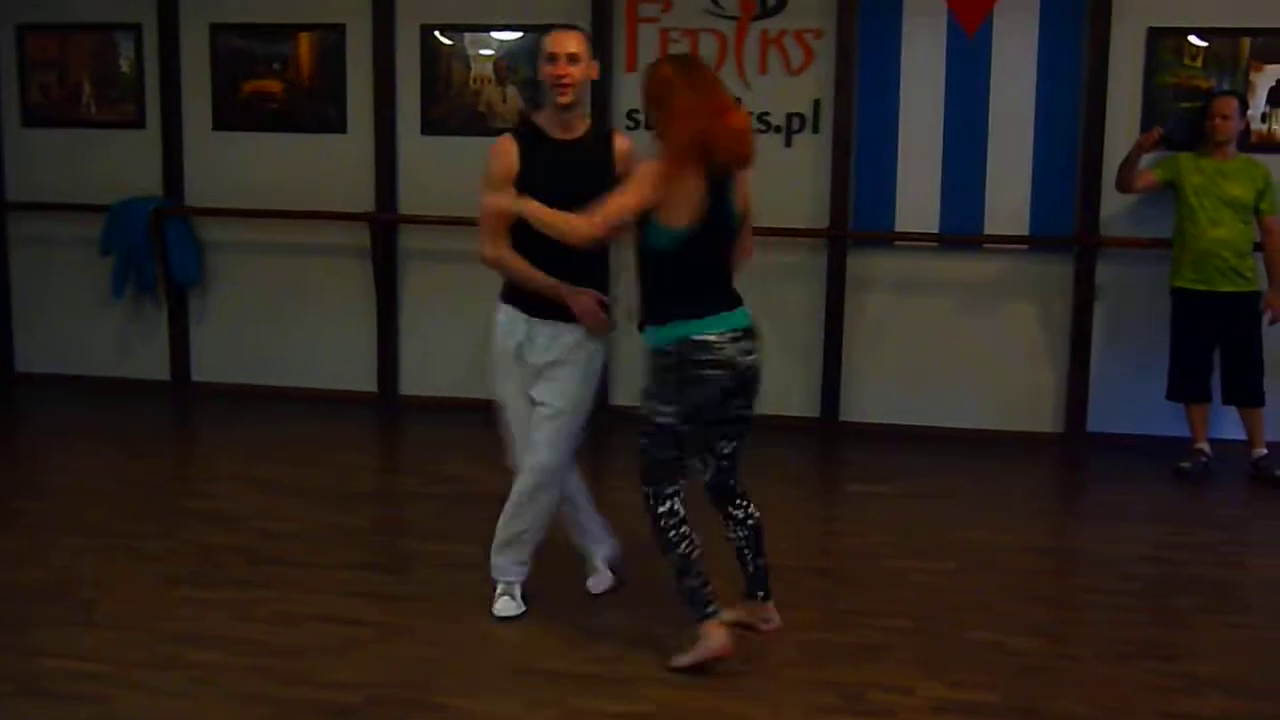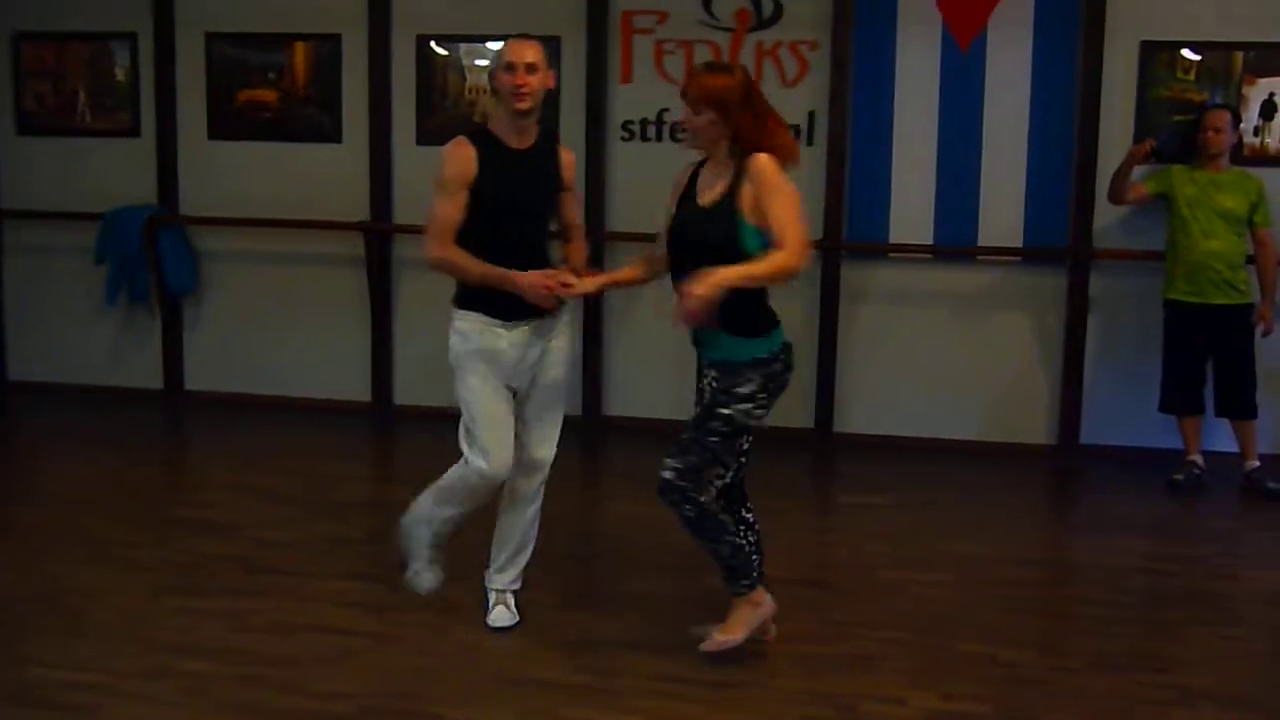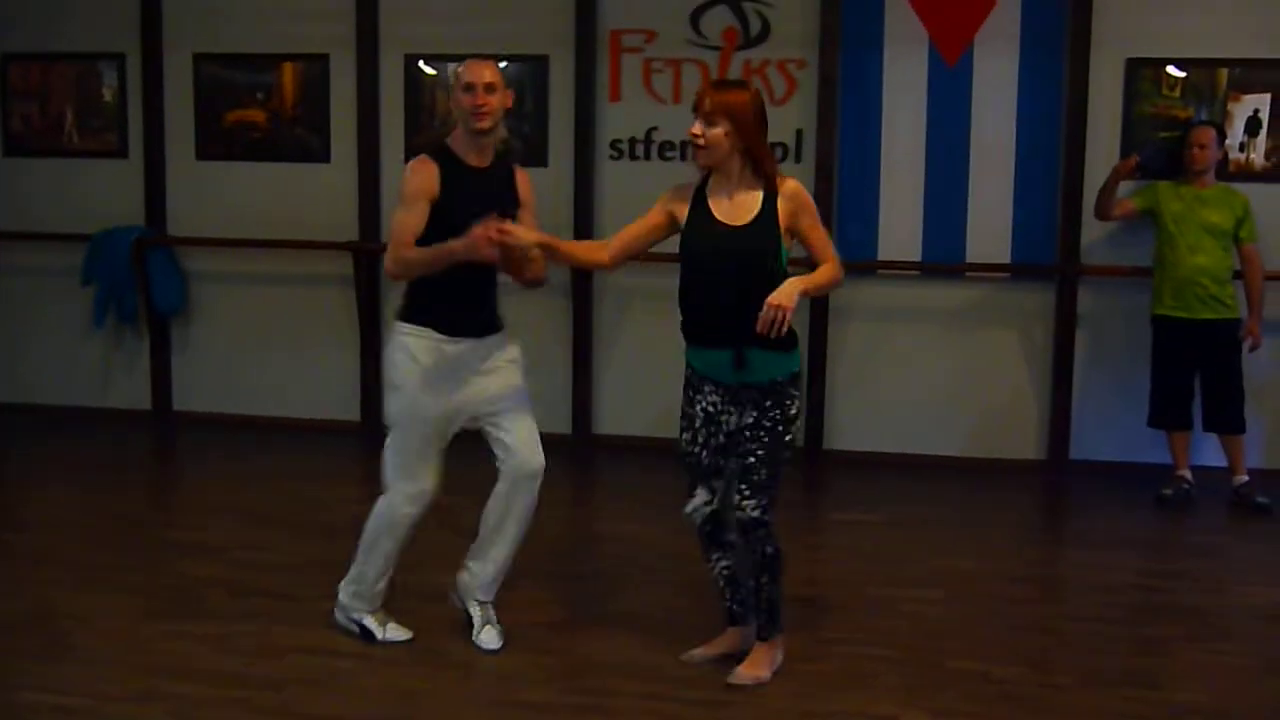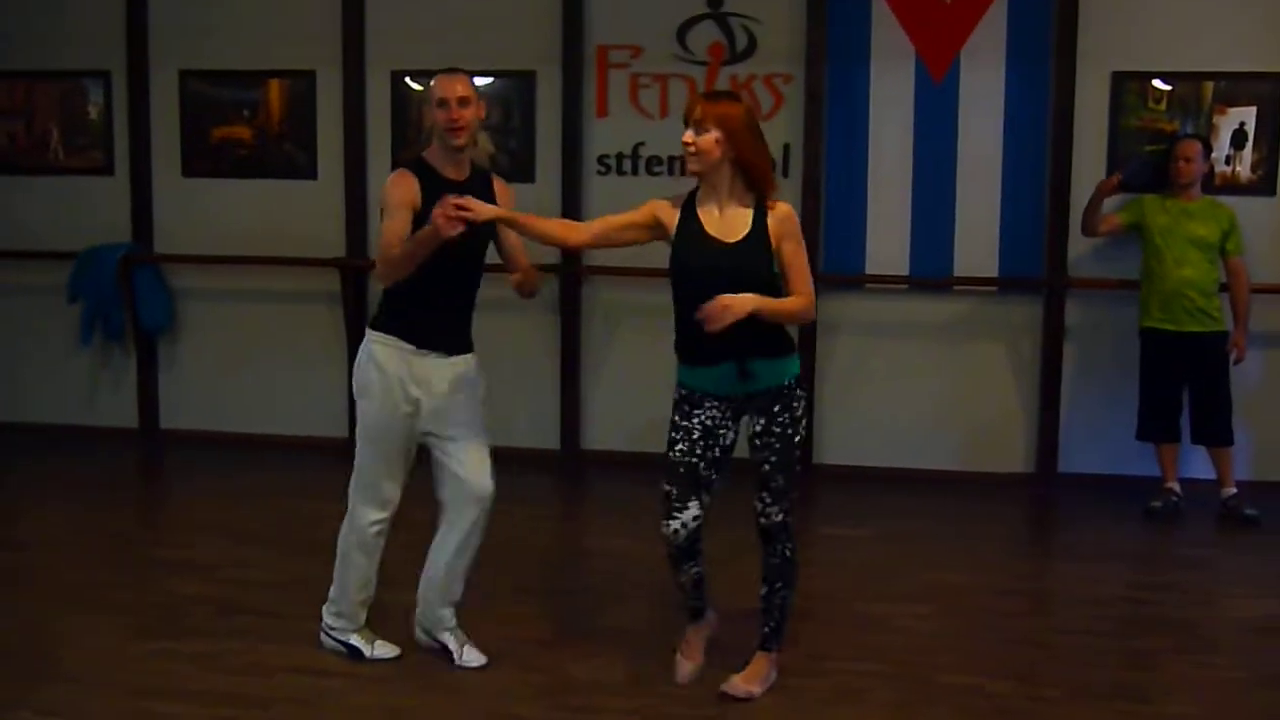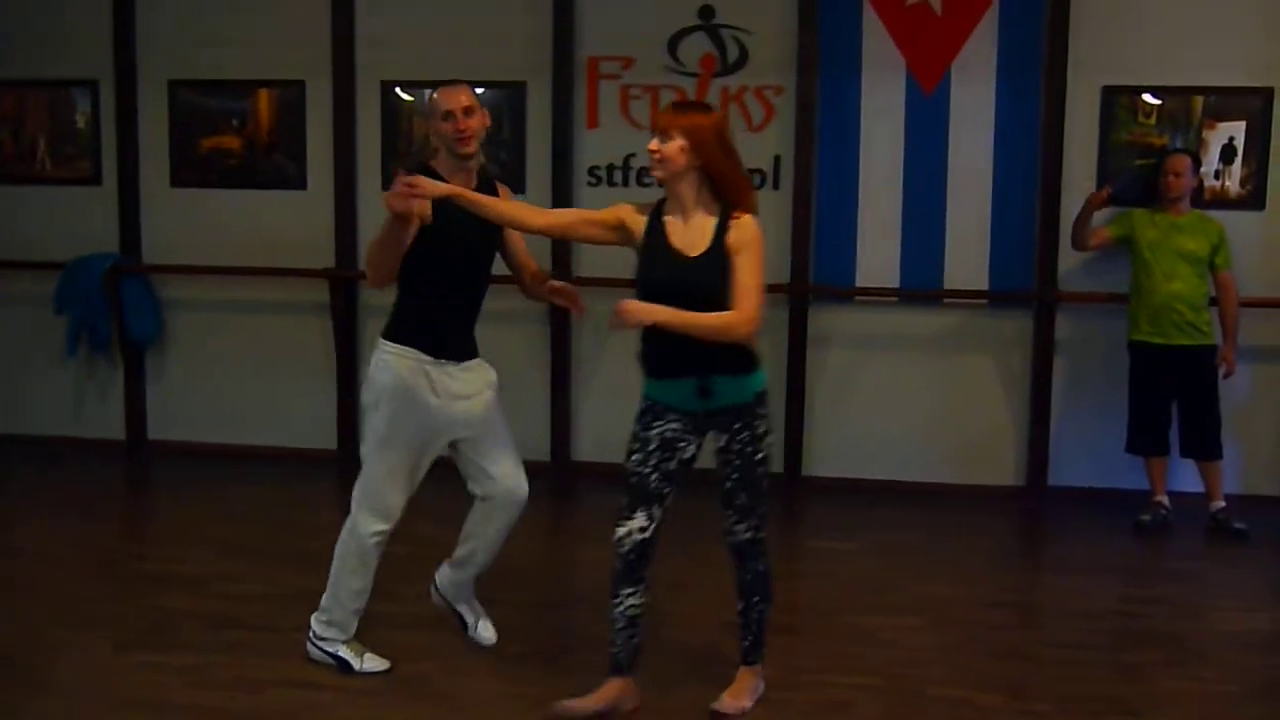
dt=0.2s
person 1, frame 1
left shoulder: (672, 167)
right shoulder: (731, 170)
left elbow: (585, 231)
left wrist: (520, 205)
left hip: (686, 353)
right hip: (739, 344)
left knee: (664, 491)
right knee: (723, 480)
left ankle: (711, 626)
right ankle: (761, 601)
person 1, frame 2
left shoulder: (762, 170)
right shoulder: (692, 180)
left elbow: (793, 254)
right elbow: (657, 261)
left wrist: (719, 279)
right wrist: (596, 281)
left hip: (754, 359)
right hip: (715, 355)
left knee: (678, 478)
right knee: (718, 488)
left ankle: (748, 595)
right ankle: (748, 598)
person 1, frame 3
left shoulder: (789, 197)
right shoulder: (683, 203)
left elbow: (833, 271)
right elbow: (604, 254)
left wrist: (797, 287)
right wrist: (539, 240)
left hip: (774, 378)
right hip: (707, 378)
left knee: (752, 514)
right knee: (702, 509)
left ankle: (769, 638)
right ankle: (739, 625)
person 1, frame 4
left shoulder: (777, 216)
right shoulder: (671, 213)
left elbow: (806, 305)
right elbow: (579, 236)
left wrist: (751, 302)
right wrist: (500, 213)
left hip: (774, 387)
right hip: (702, 390)
left knee: (773, 523)
right knee: (678, 525)
left ankle: (768, 652)
right ankle: (699, 620)
person 1, frame 5
left shoulder: (740, 229)
right shoulder: (639, 222)
left elbow: (742, 326)
right elbow: (540, 221)
left wrist: (655, 314)
right wrist: (453, 192)
left hip: (735, 402)
right hip: (666, 405)
left knee: (745, 541)
right knee: (632, 540)
left ankle: (751, 669)
person 2, frame 1
left shoulder: (616, 149)
right shoulder: (511, 149)
right elbow: (492, 248)
right wrist: (564, 292)
left hip: (583, 327)
right hip: (521, 322)
left knee: (547, 459)
right knee: (539, 455)
left ankle: (508, 572)
right ankle: (599, 546)
person 2, frame 2
left shoulder: (559, 157)
right shoulder: (465, 154)
right elbow: (437, 250)
left wrist: (566, 274)
right wrist: (514, 280)
left hip: (546, 326)
right hip: (483, 326)
left knee: (536, 463)
right knee: (490, 462)
left ankle: (503, 582)
right ankle: (424, 524)
person 2, frame 3
left shoulder: (515, 179)
right shoulder: (426, 171)
left elbow: (535, 275)
right elbow: (395, 264)
left wrist: (518, 260)
right wrist: (461, 248)
left hip: (490, 345)
right hip: (423, 345)
left knee: (526, 464)
right knee: (410, 488)
left ankle: (478, 590)
right ankle: (356, 603)
person 2, frame 4
left shoulder: (495, 190)
right shoulder: (406, 183)
left elbow: (520, 270)
right elbow: (386, 271)
left wrist: (524, 280)
right wrist: (432, 235)
left hip: (456, 361)
right hip: (392, 356)
left knee: (474, 490)
right knee: (374, 500)
left ankle: (437, 618)
right ankle: (341, 623)
person 2, frame 5
left shoulder: (498, 194)
right shoulder: (417, 193)
left elbow: (527, 279)
right elbow: (378, 274)
left wrist: (553, 289)
right wrist: (399, 224)
left hip: (469, 367)
right hip: (406, 365)
left knee: (508, 490)
right knee: (377, 508)
left ankle: (456, 585)
right ankle: (330, 633)
person 3, frame 1
right shoulder: (1181, 164)
right elbow: (1126, 186)
right wrist: (1137, 152)
left hip: (1241, 292)
right hip: (1190, 289)
left knee: (1247, 376)
right knee: (1192, 372)
right ankle: (1200, 449)
person 3, frame 2
right shoulder: (1174, 177)
right elbow: (1119, 196)
right wrist: (1129, 163)
left hip: (1234, 303)
right hip: (1183, 301)
left knee: (1240, 388)
right knee: (1184, 385)
right ankle: (1193, 462)
person 3, frame 3
left shoulder: (1236, 201)
right shoulder: (1161, 193)
left elbow: (1251, 261)
right elbow: (1106, 212)
left wrist: (1255, 316)
right wrist: (1115, 178)
left hip: (1221, 318)
right hip: (1171, 316)
left knee: (1228, 402)
right knee: (1173, 400)
left ankle: (1241, 481)
right ankle: (1182, 477)
person 3, frame 4
left shoulder: (1222, 214)
right shoulder: (1146, 207)
left elbow: (1237, 274)
right elbow: (1092, 228)
left wrist: (1241, 329)
right wrist: (1099, 196)
left hip: (1208, 330)
right hip: (1158, 329)
left knee: (1216, 415)
right knee: (1161, 413)
left ankle: (1229, 493)
right ankle: (1171, 489)
person 3, frame 5
left shoulder: (1210, 229)
right shoulder: (1136, 221)
left elbow: (1226, 288)
right elbow: (1082, 243)
left wrist: (1229, 343)
right wrist: (1088, 209)
left hip: (1197, 344)
right hip: (1148, 343)
left knee: (1204, 428)
right knee: (1150, 426)
left ankle: (1218, 506)
right ankle: (1160, 502)
